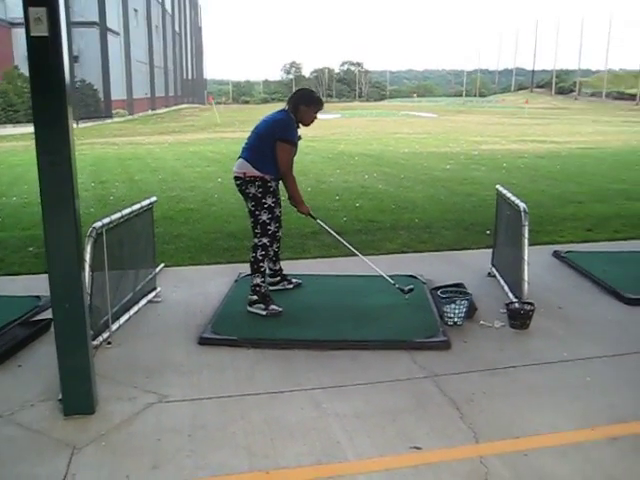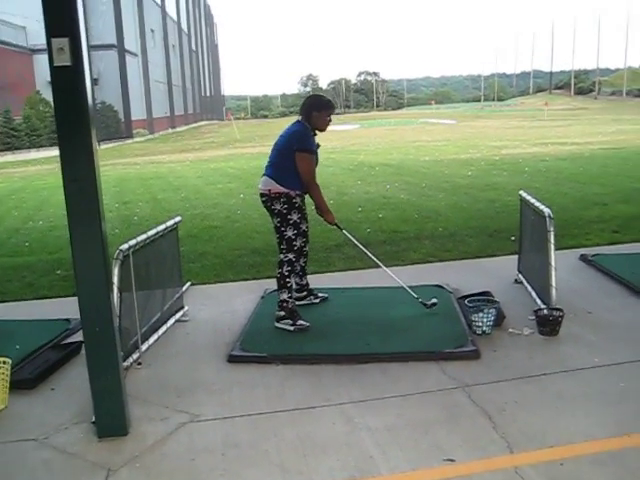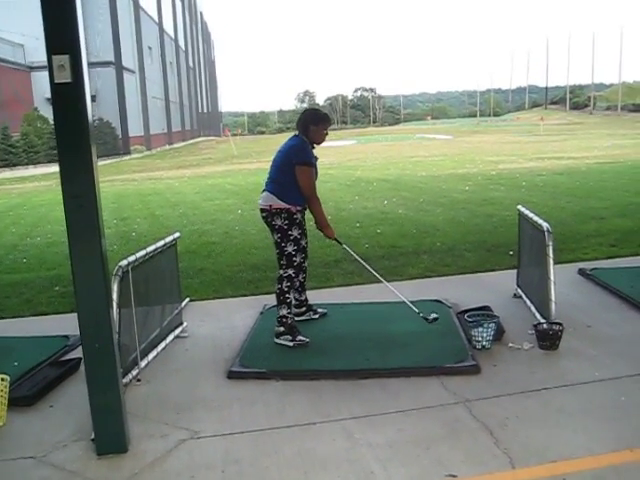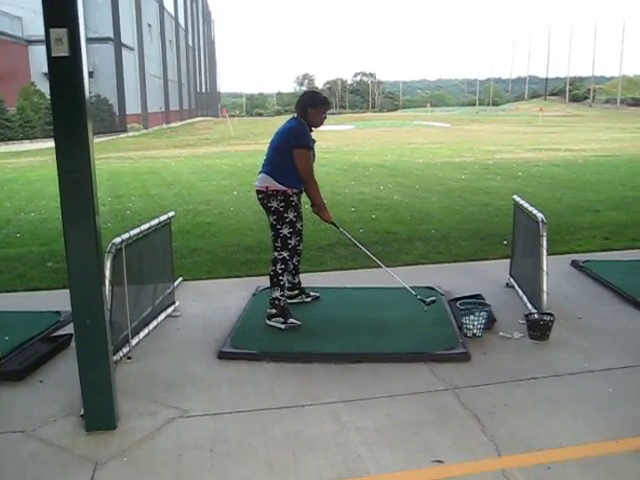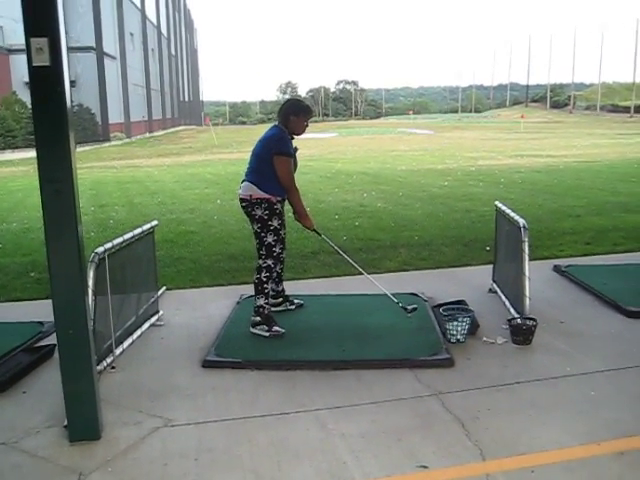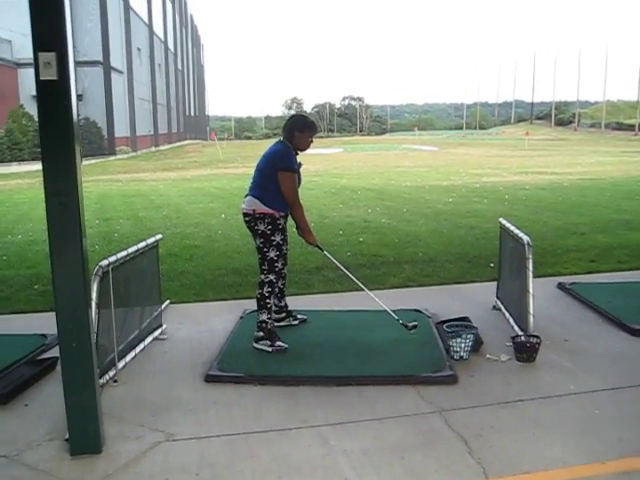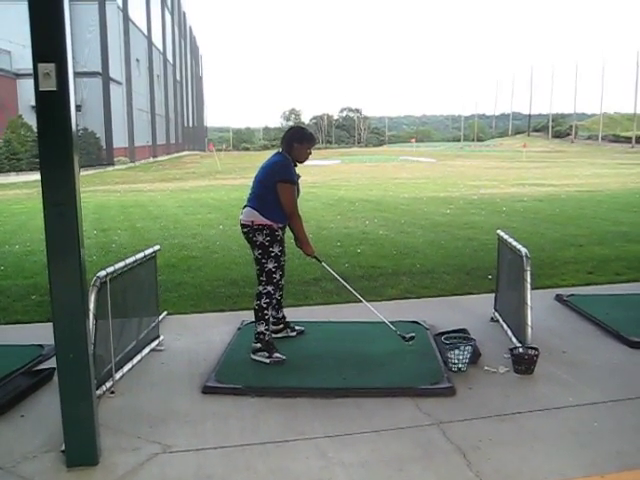
dt=0.4s
person 1, frame 1
left shoulder: (283, 120)
right shoulder: (286, 125)
left elbow: (280, 168)
right elbow: (286, 171)
left wrist: (293, 196)
right wrist: (299, 202)
left hip: (260, 177)
right hip: (253, 178)
left knee: (274, 228)
right knee: (264, 233)
left ankle: (275, 276)
right ankle: (257, 295)
person 1, frame 2
left shoulder: (300, 131)
right shoulder: (303, 136)
left elbow: (303, 178)
right elbow: (309, 181)
left wrist: (319, 206)
right wrist: (325, 210)
left hip: (287, 194)
right hip: (279, 195)
left knee: (300, 243)
right knee: (290, 249)
left ankle: (301, 291)
right ankle: (284, 311)
person 1, frame 3
left shoulder: (298, 145)
right shoulder: (301, 150)
left elbow: (303, 192)
right elbow: (310, 194)
left wrist: (318, 220)
right wrist: (325, 225)
left hip: (287, 209)
right hip: (280, 211)
left knee: (300, 259)
right knee: (289, 265)
left ankle: (300, 307)
right ankle: (283, 327)
person 1, frame 4
left shoulder: (296, 127)
right shoulder: (299, 132)
left elbow: (300, 175)
right elbow: (308, 177)
left wrist: (314, 203)
right wrist: (322, 208)
left hip: (283, 191)
right hip: (276, 193)
left knee: (294, 241)
right knee: (284, 247)
left ankle: (293, 290)
right ankle: (276, 309)
person 1, frame 5
left shoulder: (278, 136)
right shoulder: (280, 140)
left elbow: (283, 182)
right elbow: (289, 184)
left wrist: (297, 210)
right wrist: (303, 215)
left hip: (267, 200)
right hip: (260, 201)
left knee: (277, 249)
right knee: (268, 255)
left ankle: (277, 297)
right ankle: (260, 317)
person 1, frame 6
left shoulder: (283, 151)
right shoulder: (284, 156)
left elbow: (287, 198)
right elbow: (292, 200)
left wrist: (300, 226)
right wrist: (307, 231)
left hip: (270, 215)
right hip: (263, 216)
left knee: (279, 264)
right knee: (270, 270)
left ankle: (280, 312)
right ankle: (263, 332)
person 1, frame 7
left shoulder: (281, 162)
right shoulder: (283, 167)
left elbow: (285, 210)
right elbow: (292, 212)
left wrist: (297, 237)
right wrist: (305, 242)
left hip: (267, 226)
right hip: (261, 227)
left knee: (277, 276)
right knee: (268, 281)
left ankle: (278, 324)
right ankle: (260, 343)
